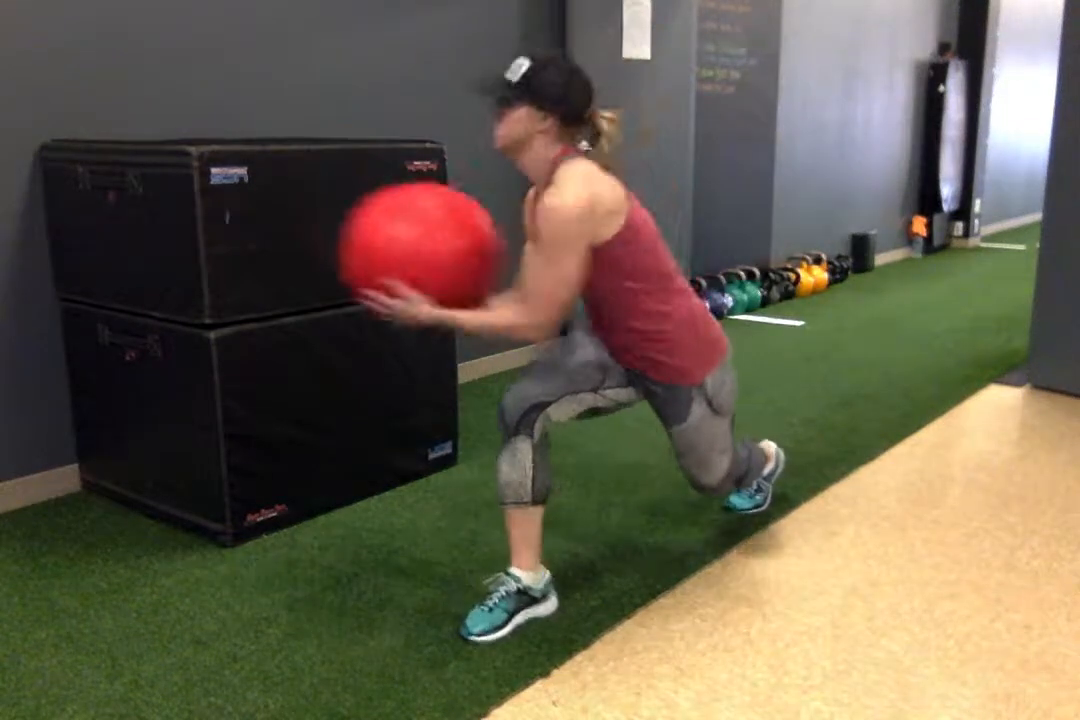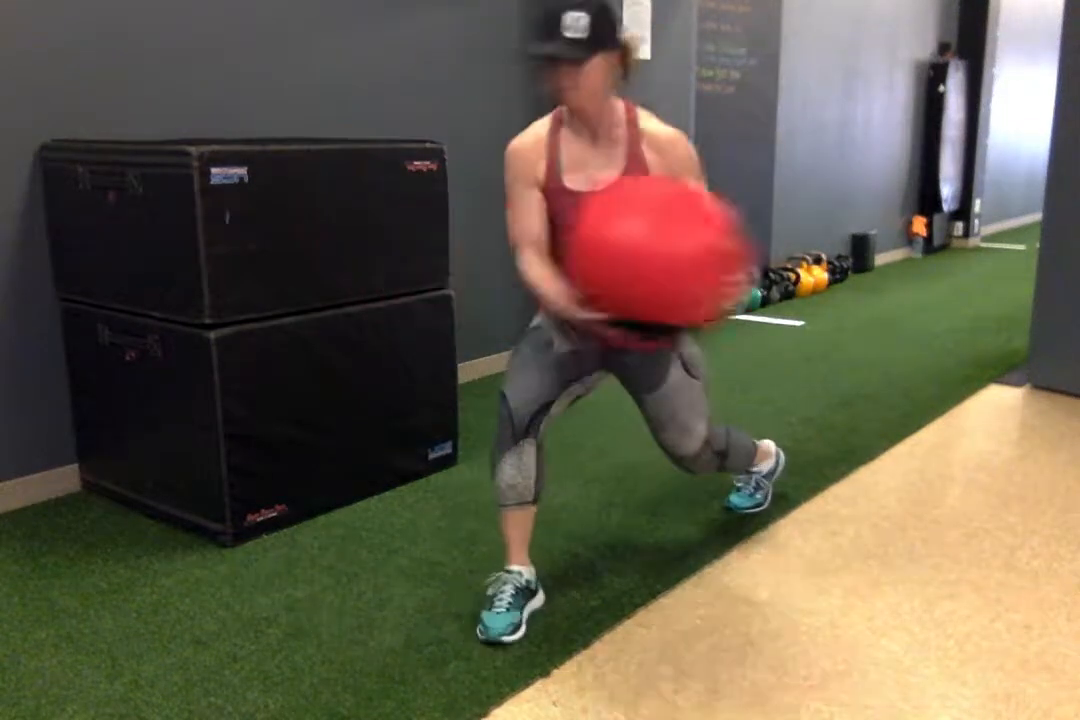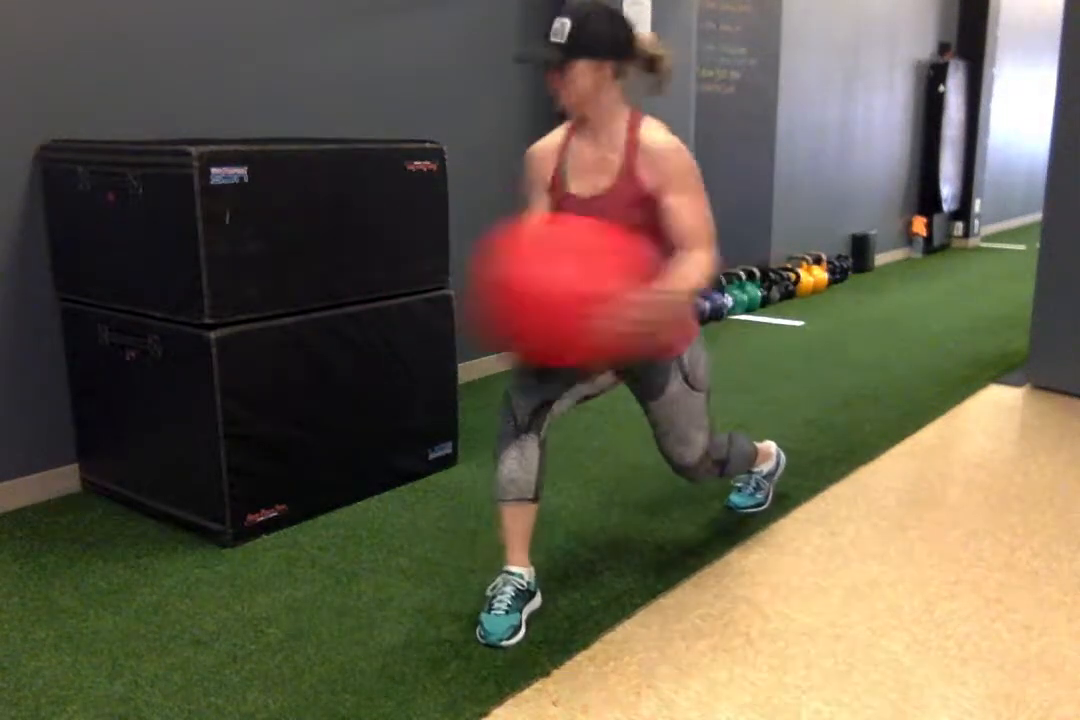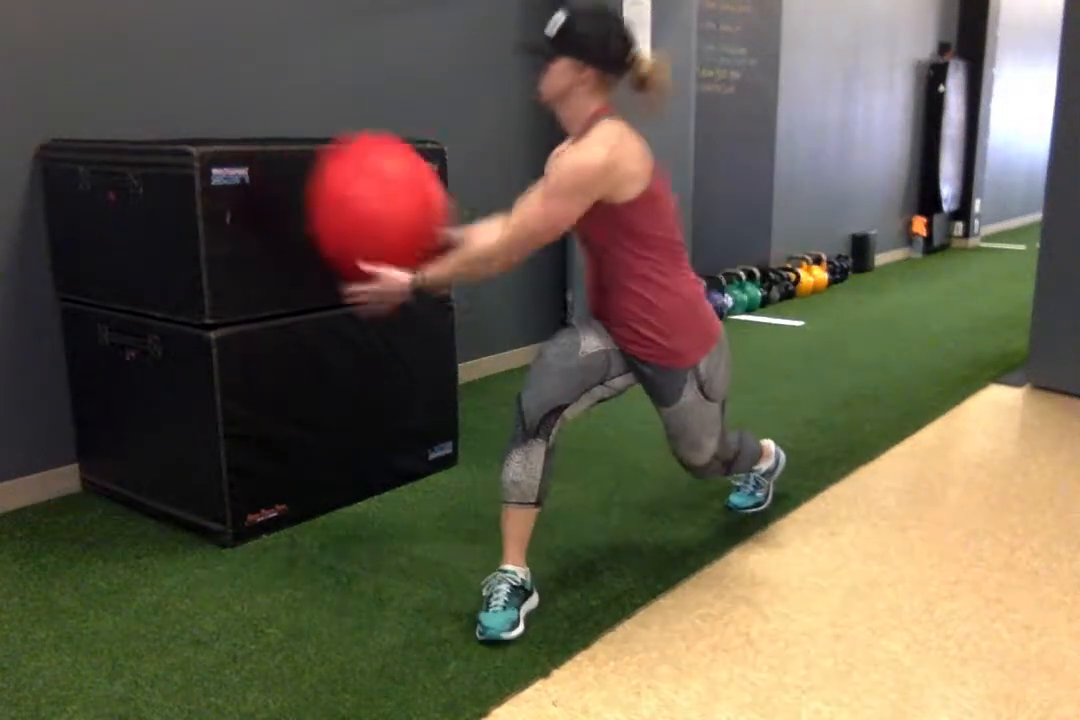
dt=0.4s
person 1, frame 1
left shoulder: (572, 200)
right shoulder: (543, 193)
left elbow: (534, 320)
right elbow: (532, 295)
left wrist: (435, 315)
right wrist: (444, 302)
left hip: (681, 355)
right hip: (614, 341)
left knee: (711, 475)
right knee: (522, 411)
left ankle: (763, 458)
right ankle: (529, 580)
person 1, frame 2
left shoulder: (663, 143)
right shoulder: (529, 149)
right elbow: (530, 253)
right wrist: (564, 304)
left hip: (651, 331)
right hip: (571, 322)
left knee: (690, 446)
right knee: (517, 411)
left ankle: (762, 458)
right ankle: (518, 577)
person 1, frame 3
left shoulder: (660, 151)
right shoulder: (547, 153)
left elbow: (699, 254)
left wrist: (656, 302)
left hip: (656, 335)
left knee: (690, 458)
right knee: (521, 407)
left ankle: (763, 458)
right ankle: (516, 578)
person 1, frame 4
left shoulder: (597, 156)
right shoulder: (572, 151)
left elbow: (508, 250)
right elbow: (509, 226)
left wrist: (412, 284)
right wrist: (447, 234)
left hip: (679, 340)
right hip: (611, 325)
left knee: (702, 456)
right knee: (535, 411)
left ankle: (764, 458)
right ankle: (513, 577)
